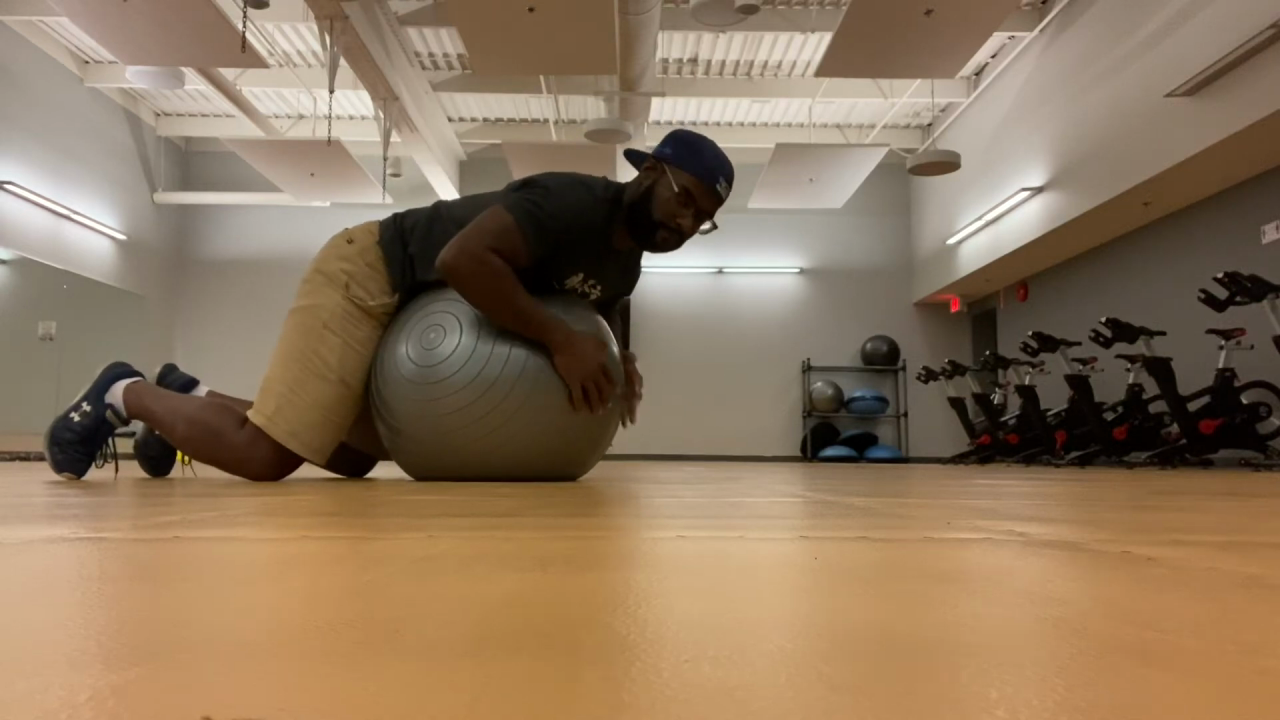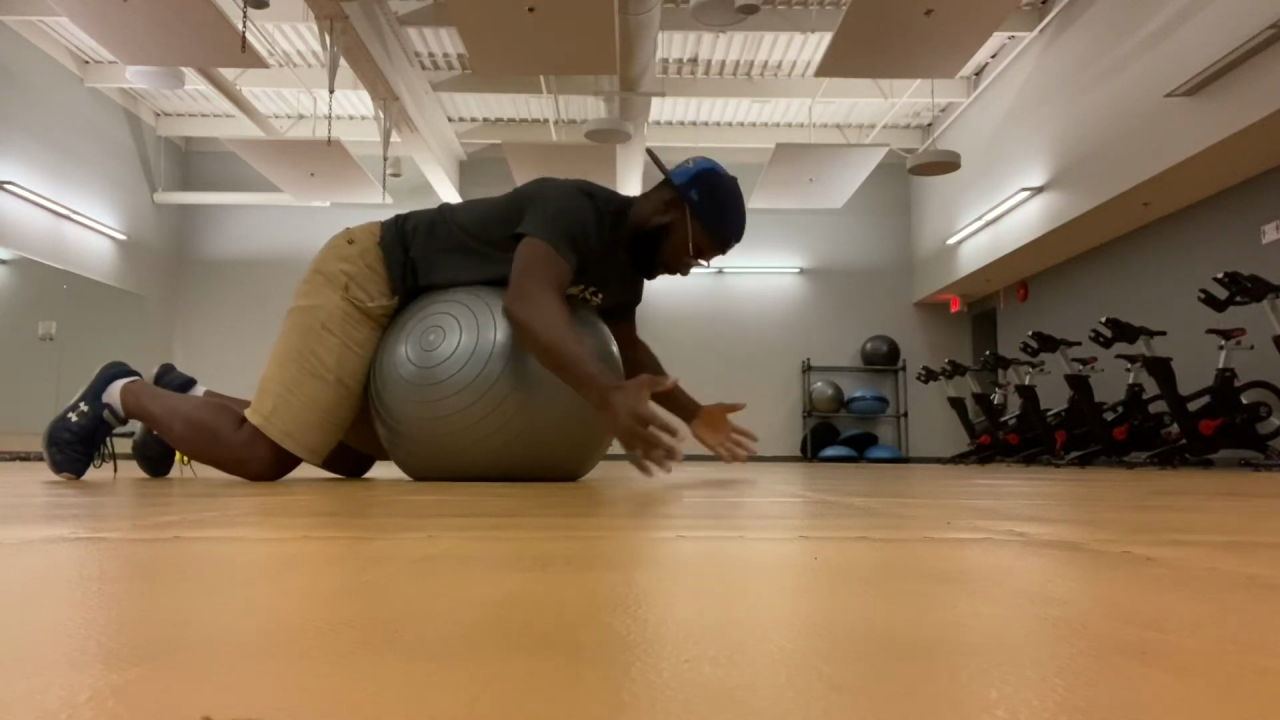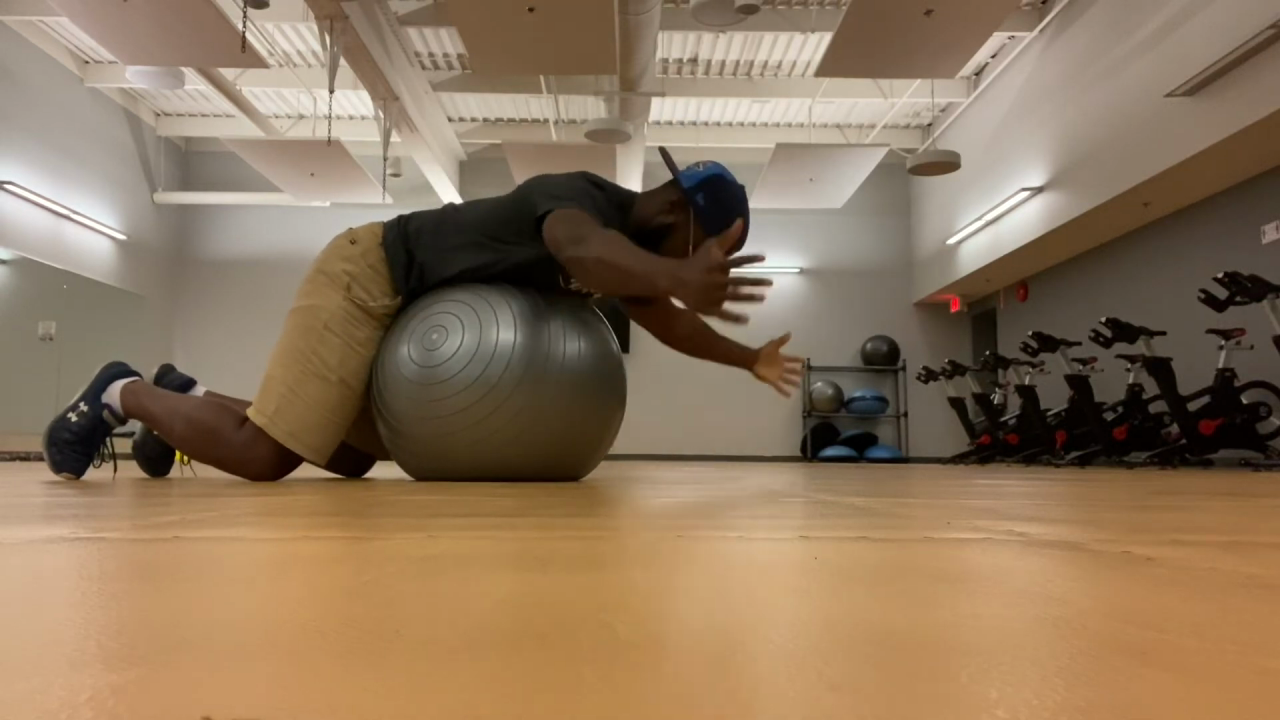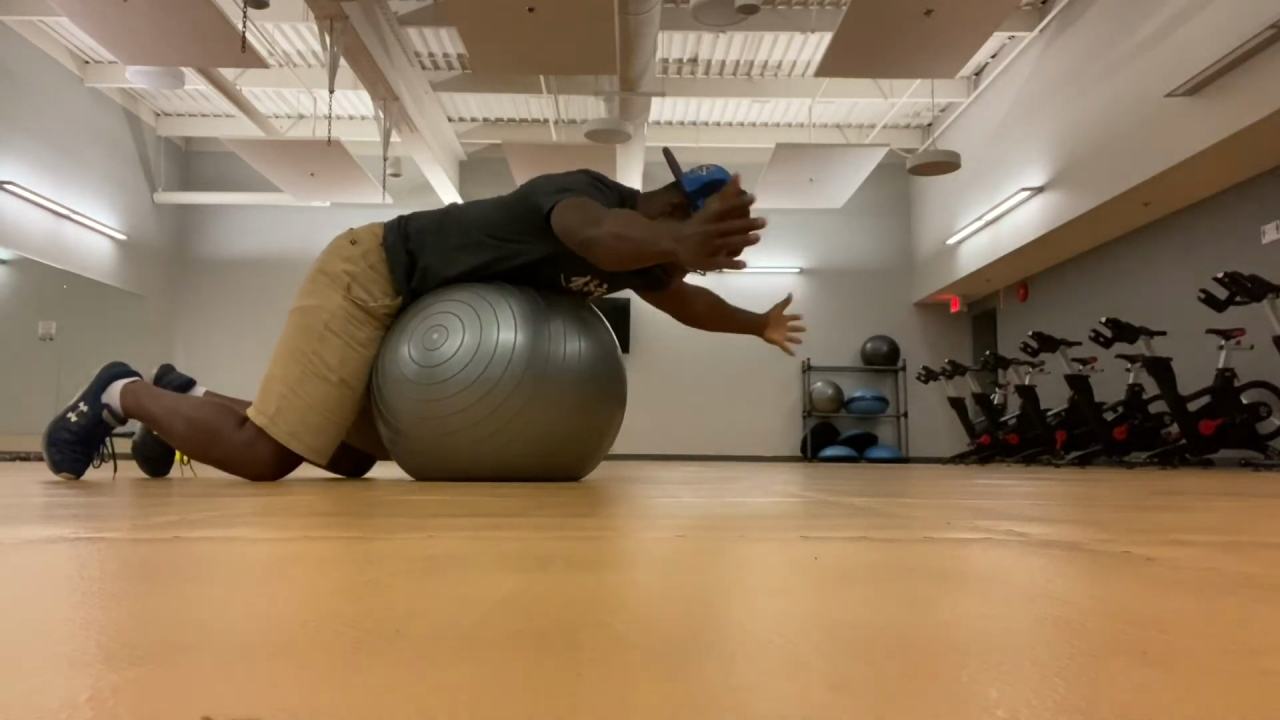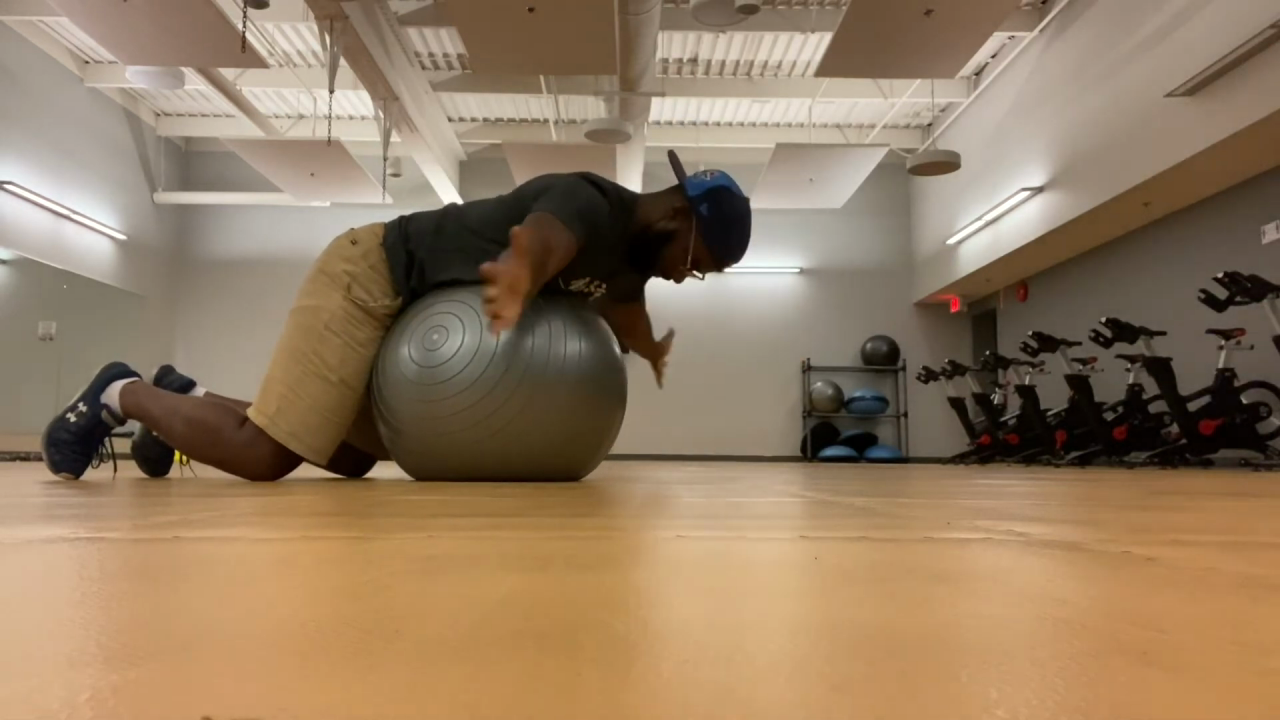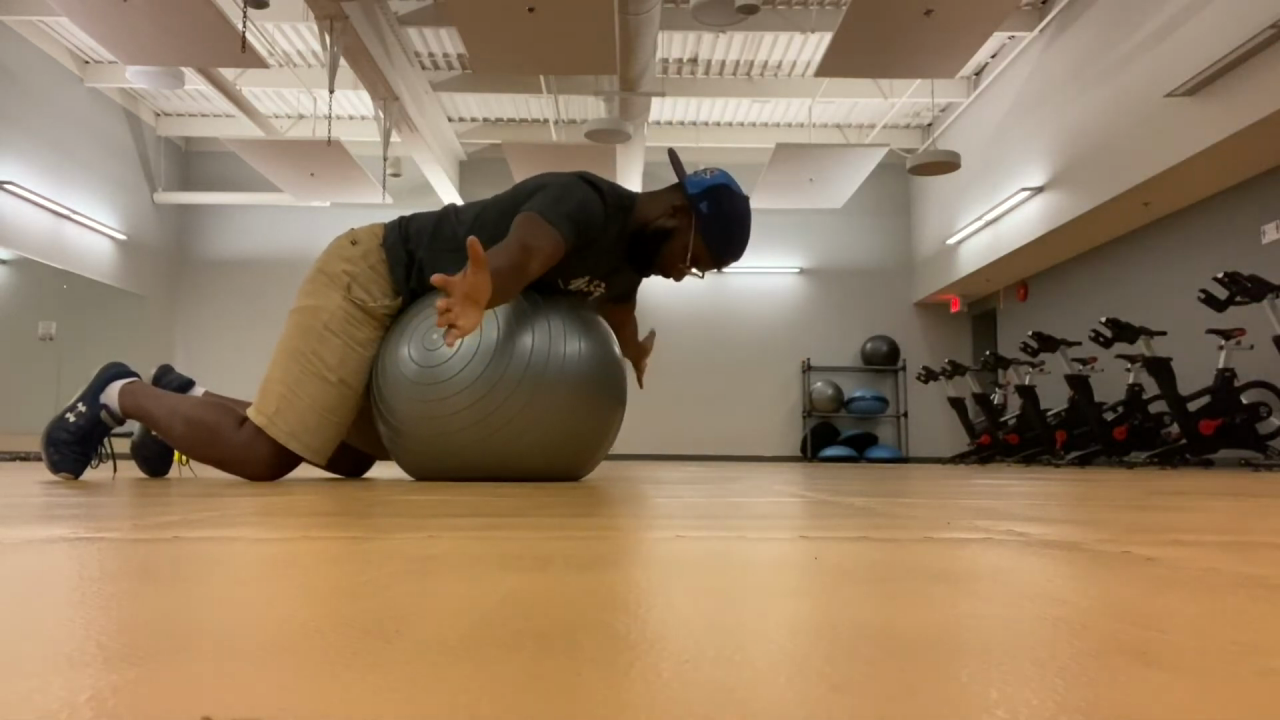
dt=0.4s
person 1, frame 1
left shoulder: (622, 266)
right shoulder: (573, 202)
left elbow: (593, 323)
right elbow: (462, 260)
left wrist: (613, 367)
right wrist: (563, 342)
left hip: (413, 312)
right hip: (369, 276)
left knee: (351, 456)
right knee: (262, 454)
left ankle: (188, 394)
right ankle: (127, 394)
person 1, frame 2
left shoulder: (623, 269)
right shoulder: (575, 209)
left elbow: (627, 348)
right elbow: (529, 306)
left wrist: (695, 412)
right wrist: (609, 397)
left hip: (413, 315)
right hip: (368, 276)
left knee: (349, 457)
right knee: (260, 454)
left ankle: (188, 394)
right ankle: (124, 394)
person 1, frame 3
left shoulder: (629, 241)
right shoulder: (581, 199)
left elbow: (664, 314)
right elbow: (584, 253)
left wrist: (749, 356)
right wrist: (681, 274)
left hip: (412, 313)
right hip: (369, 279)
left knee: (349, 457)
right knee: (261, 455)
left ankle: (188, 395)
right ankle: (124, 394)
person 1, frame 4
left shoulder: (637, 245)
right shoulder: (590, 197)
left elbow: (686, 299)
right elbow: (599, 237)
left wrist: (756, 325)
right wrist: (676, 239)
left hip: (413, 309)
right hip: (372, 276)
left knee: (349, 456)
right knee: (263, 453)
left ankle: (188, 394)
right ankle: (124, 394)
person 1, frame 5
left shoulder: (631, 255)
right shoulder: (588, 205)
left elbow: (626, 312)
right elbow: (535, 248)
left wrist: (652, 352)
right wrist: (514, 283)
left hip: (411, 308)
right hip: (371, 277)
left knee: (350, 456)
right knee: (261, 454)
left ankle: (183, 395)
right ankle: (125, 394)
person 1, frame 6
left shoulder: (628, 253)
right shoulder: (583, 204)
left elbow: (617, 312)
right elbow: (519, 253)
left wrist: (636, 355)
right wrist: (483, 291)
left hip: (410, 305)
right hip: (369, 277)
left knee: (349, 455)
right knee: (261, 454)
left ankle: (183, 395)
right ankle: (123, 394)
